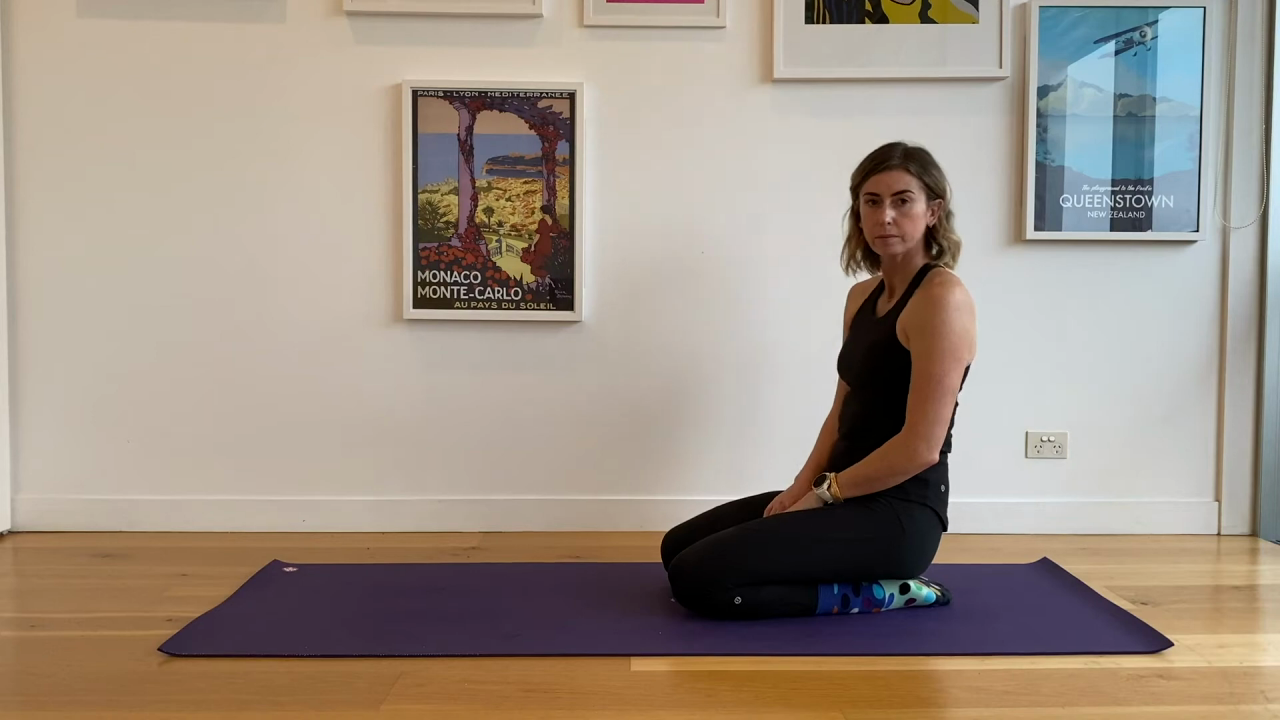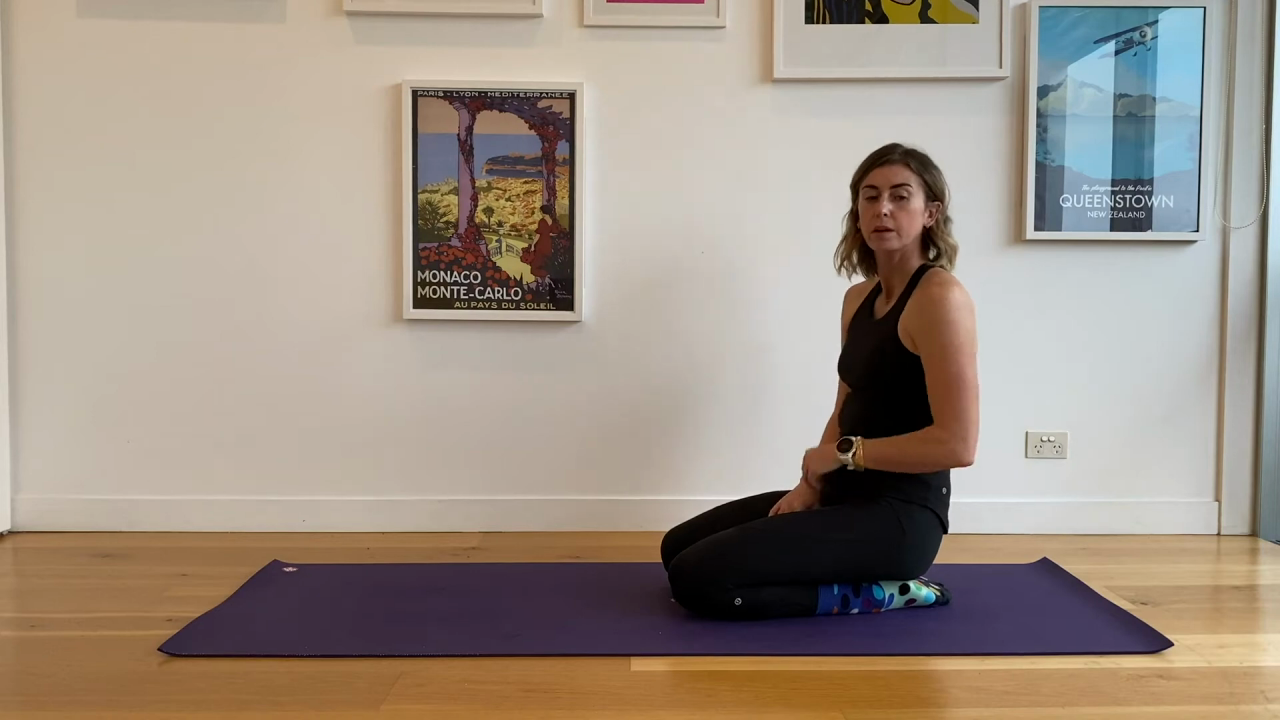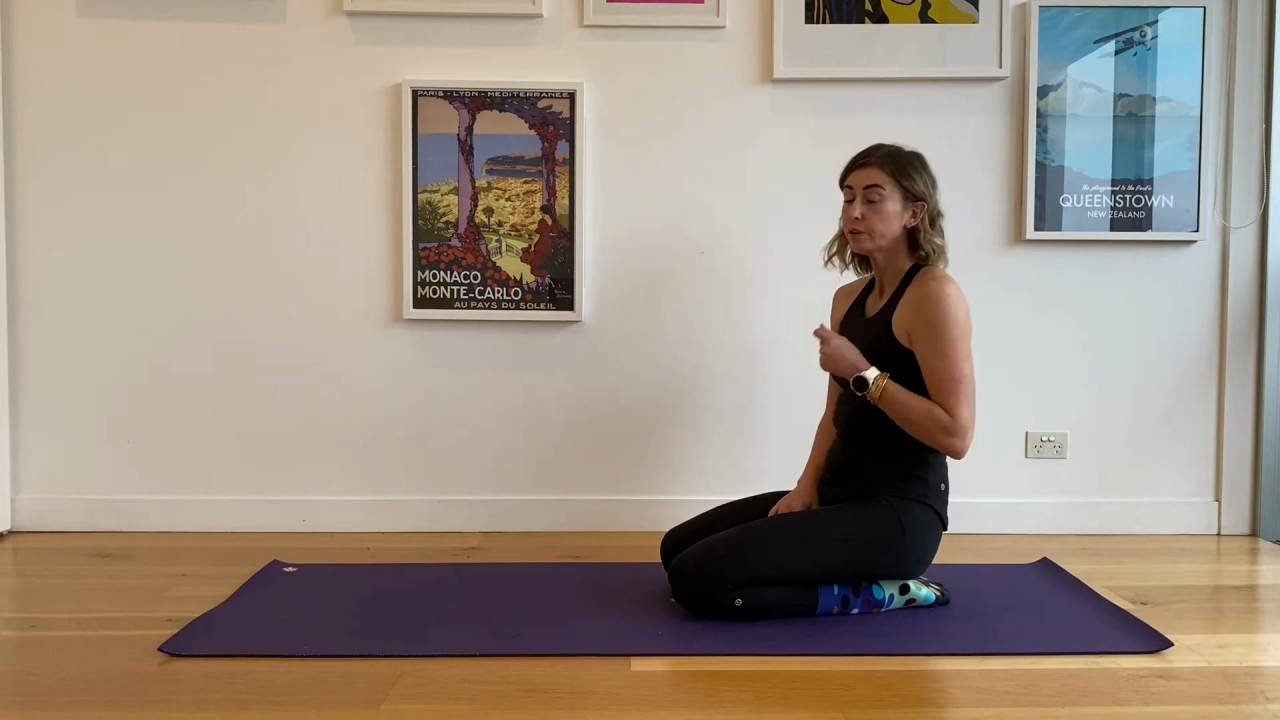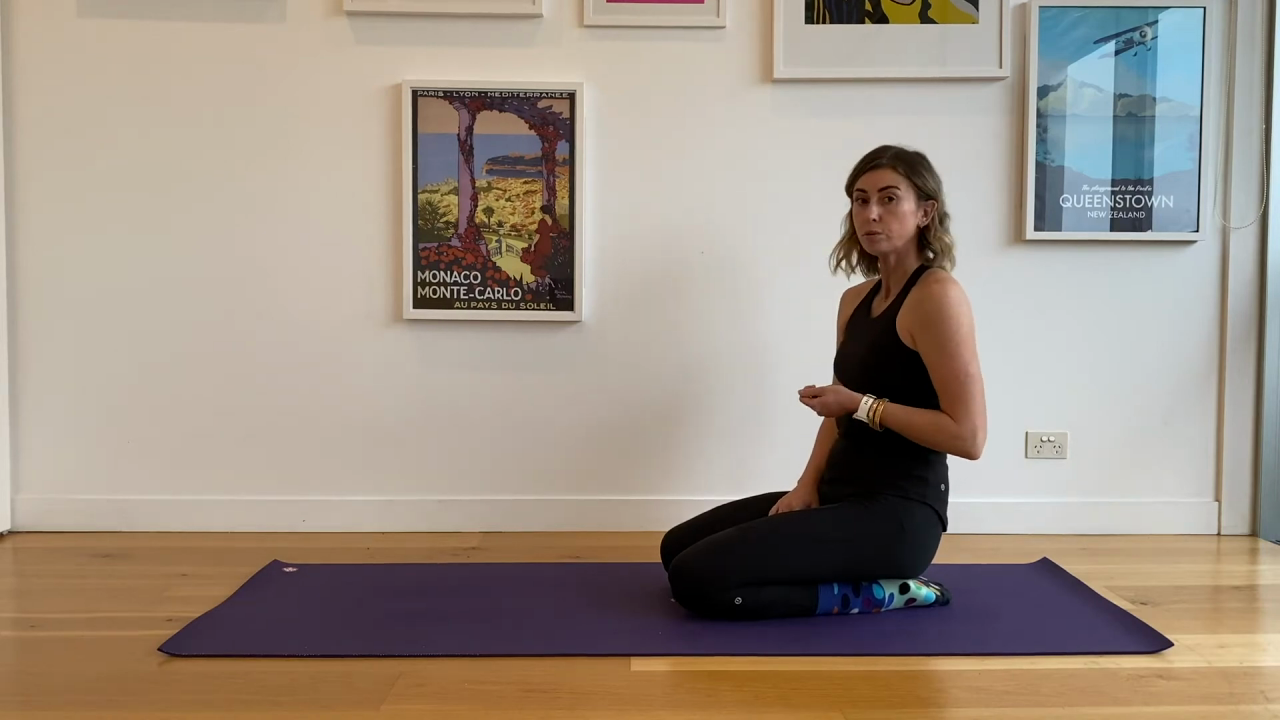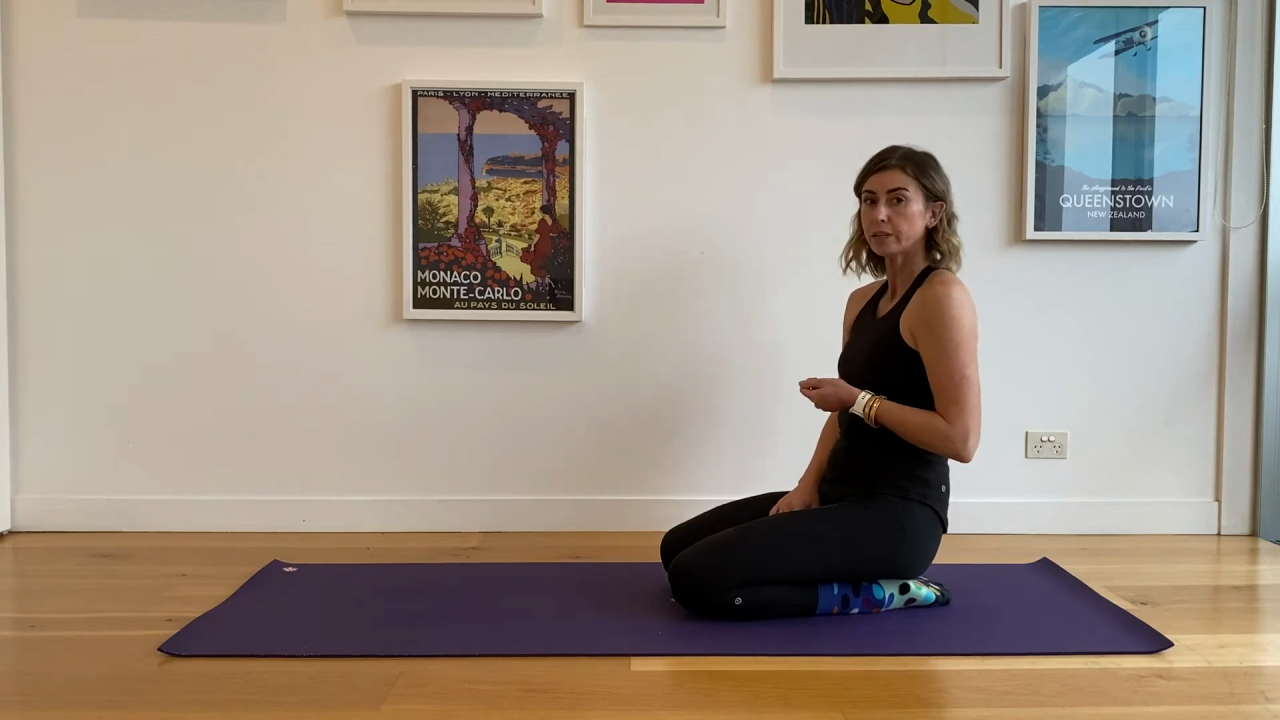
dt=0.4s
person 1, frame 1
left shoulder: (942, 298)
right shoulder: (861, 296)
left elbow: (921, 446)
left wrist: (822, 494)
right wrist: (802, 486)
left hip: (897, 516)
right hip: (851, 496)
left knee: (697, 578)
right knee: (678, 548)
left ankle: (884, 594)
right ankle: (874, 582)
person 1, frame 2
left shoulder: (941, 298)
right shoulder: (859, 298)
left elbow: (956, 443)
left wrist: (844, 454)
right wrist: (809, 484)
left hip: (899, 517)
right hip: (845, 497)
left knee: (699, 579)
right knee: (679, 549)
left ankle: (883, 594)
right ankle: (867, 583)
person 1, frame 3
left shoulder: (935, 295)
right shoulder: (848, 298)
left elbow: (955, 434)
left wrist: (862, 374)
right wrist: (807, 486)
left hip: (898, 516)
right hip: (841, 495)
left knee: (696, 578)
right knee: (677, 549)
left ankle: (881, 595)
right ankle: (874, 583)
person 1, frame 4
left shoulder: (938, 296)
right shoulder: (855, 300)
left elbow: (968, 435)
left wrist: (863, 405)
right wrist: (807, 485)
left hip: (898, 514)
right hip: (843, 494)
left knee: (698, 578)
right knee: (678, 549)
left ankle: (881, 594)
right ankle: (875, 584)
person 1, frame 5
left shoulder: (942, 297)
right shoulder: (862, 301)
left elbow: (960, 438)
left wrist: (860, 400)
right wrist: (808, 485)
left hip: (898, 516)
right hip: (844, 496)
left knee: (697, 578)
right knee: (679, 549)
left ankle: (879, 594)
right ankle: (869, 581)
